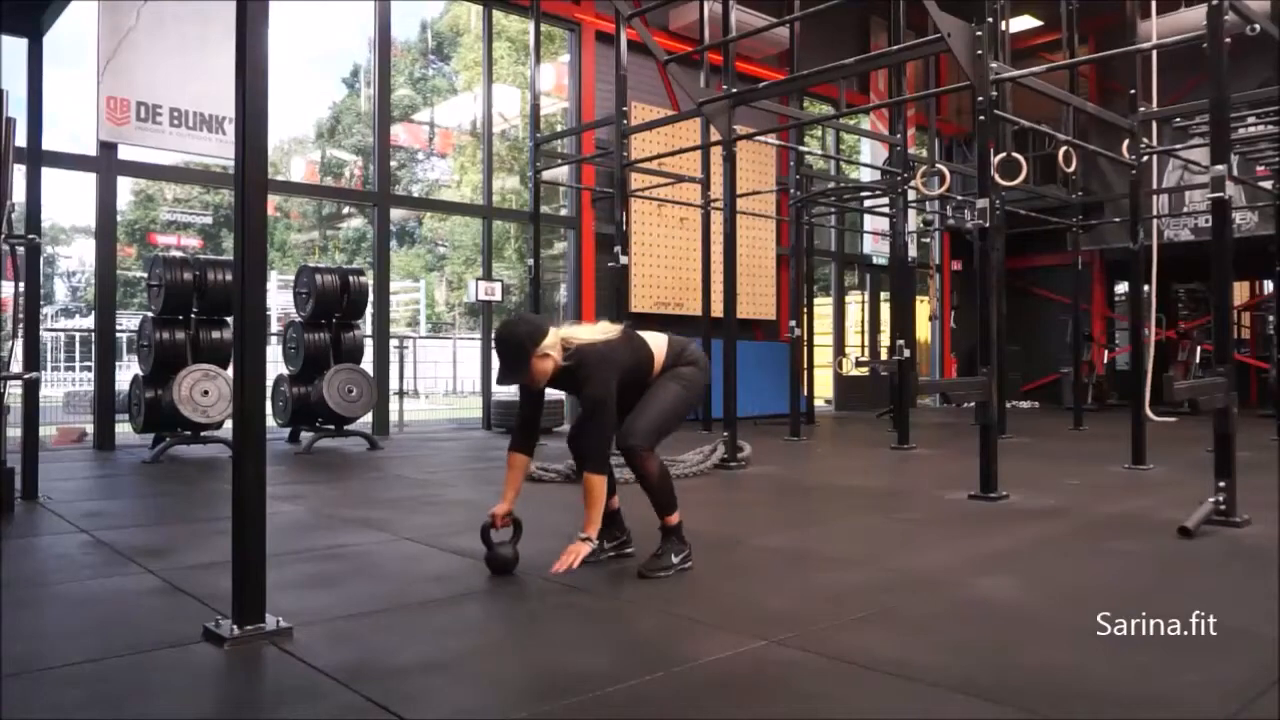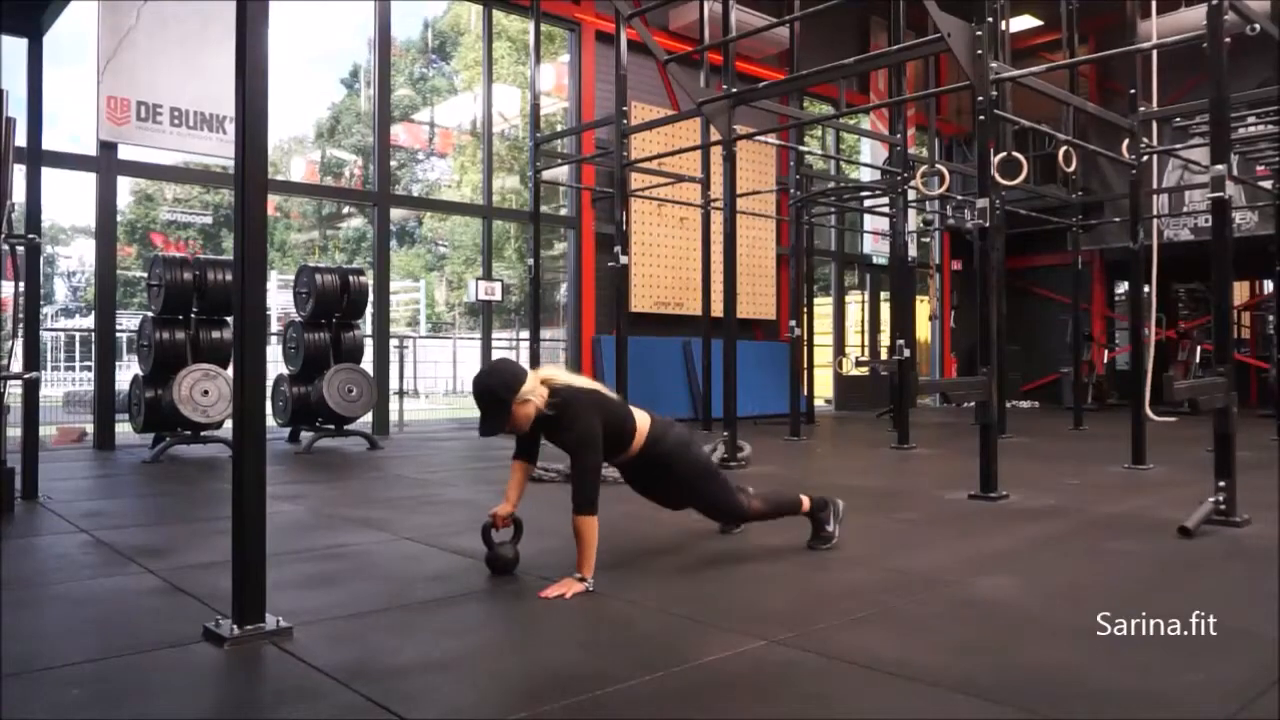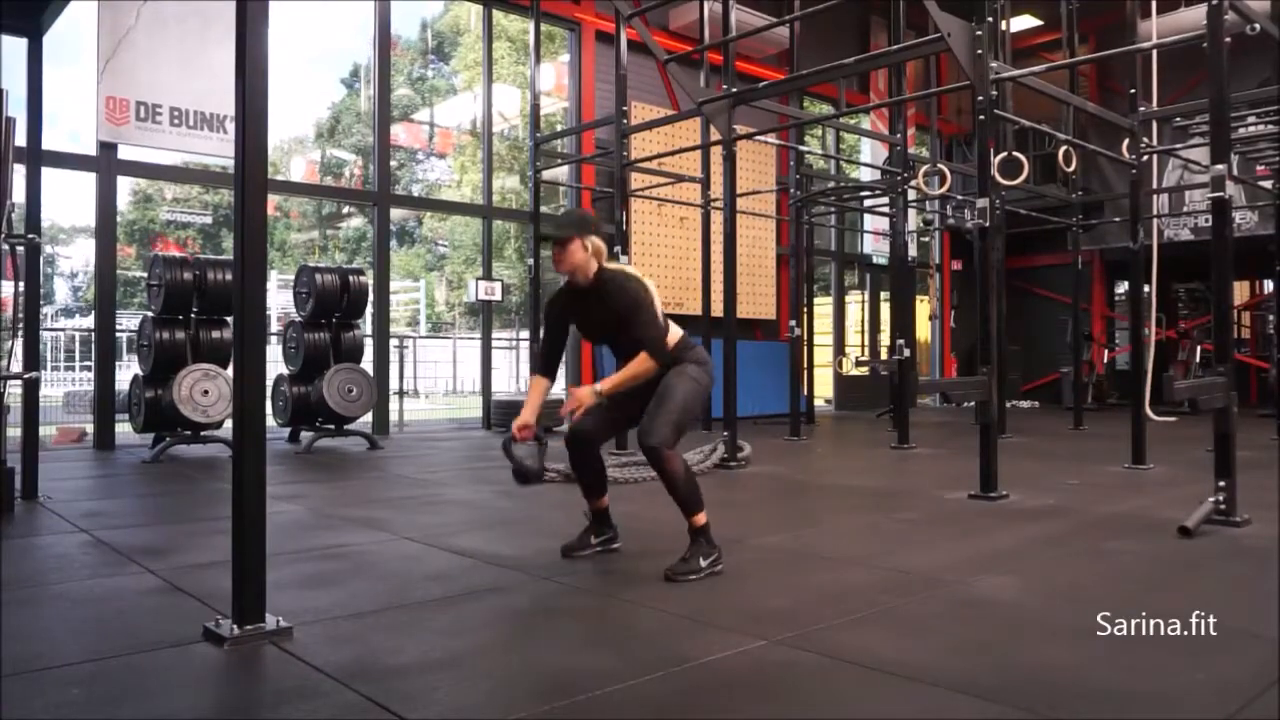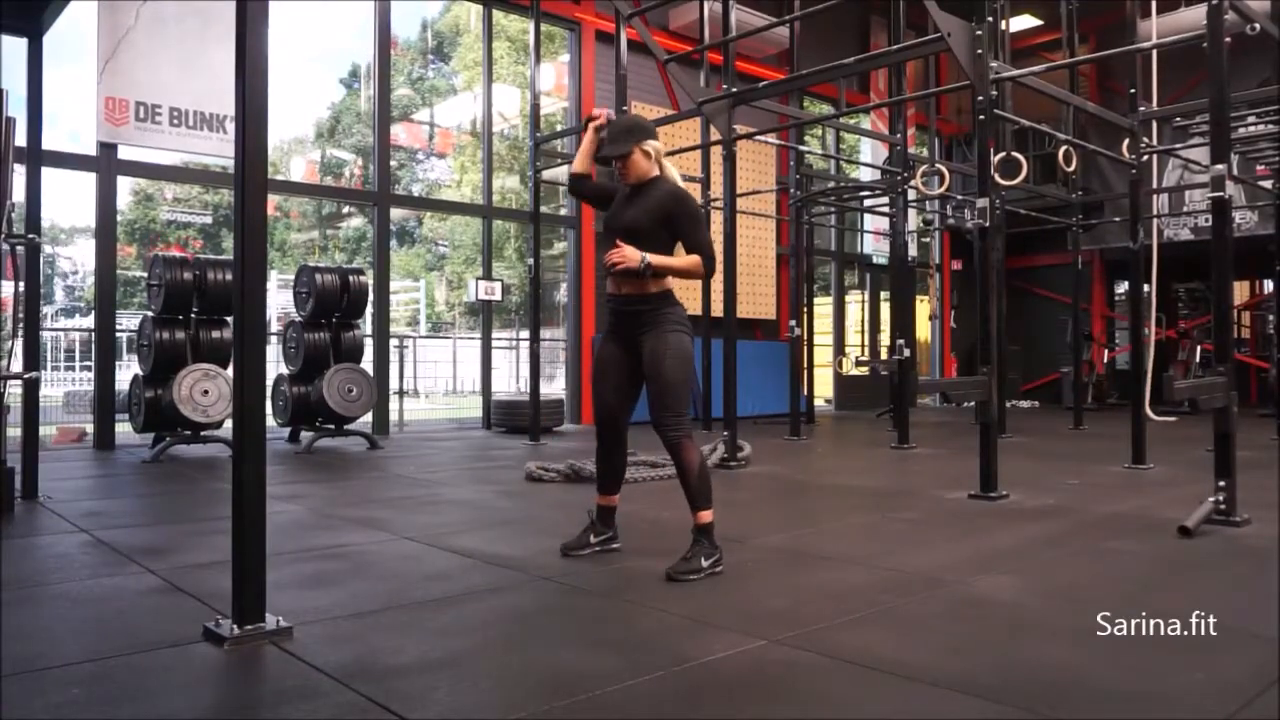
dt=0.7s
person 1, frame 1
left shoulder: (592, 365)
right shoulder: (541, 363)
left elbow: (597, 454)
right elbow: (523, 437)
left wrist: (587, 537)
right wrist: (507, 501)
left hip: (683, 367)
right hip: (641, 377)
left knee: (635, 440)
right knee: (579, 441)
left ankle: (676, 540)
right ankle: (615, 532)
person 1, frame 2
left shoulder: (575, 412)
right shoulder: (536, 397)
left elbow: (586, 497)
right elbow: (525, 453)
left wrist: (584, 577)
right wrist: (509, 504)
left hip: (663, 447)
left knee: (730, 506)
right knee: (679, 498)
left ankle: (821, 509)
right ankle: (734, 503)
person 1, frame 3
left shoulder: (621, 287)
right shoulder: (563, 301)
left elbow: (655, 352)
right elbow: (546, 363)
left wrist: (598, 392)
right wrist: (529, 413)
left hip: (685, 363)
right hip: (639, 372)
left knee: (655, 440)
right knee: (580, 436)
left ankle: (705, 548)
right ankle: (602, 528)
person 1, frame 4
left shoulder: (674, 197)
right shoulder: (623, 196)
left elbow: (704, 263)
right elbow: (578, 181)
left wrist: (645, 259)
right wrist: (594, 131)
left hip: (660, 320)
right hip: (619, 323)
left knee: (672, 430)
right knee: (607, 425)
left ankle: (708, 545)
right ankle: (604, 527)
